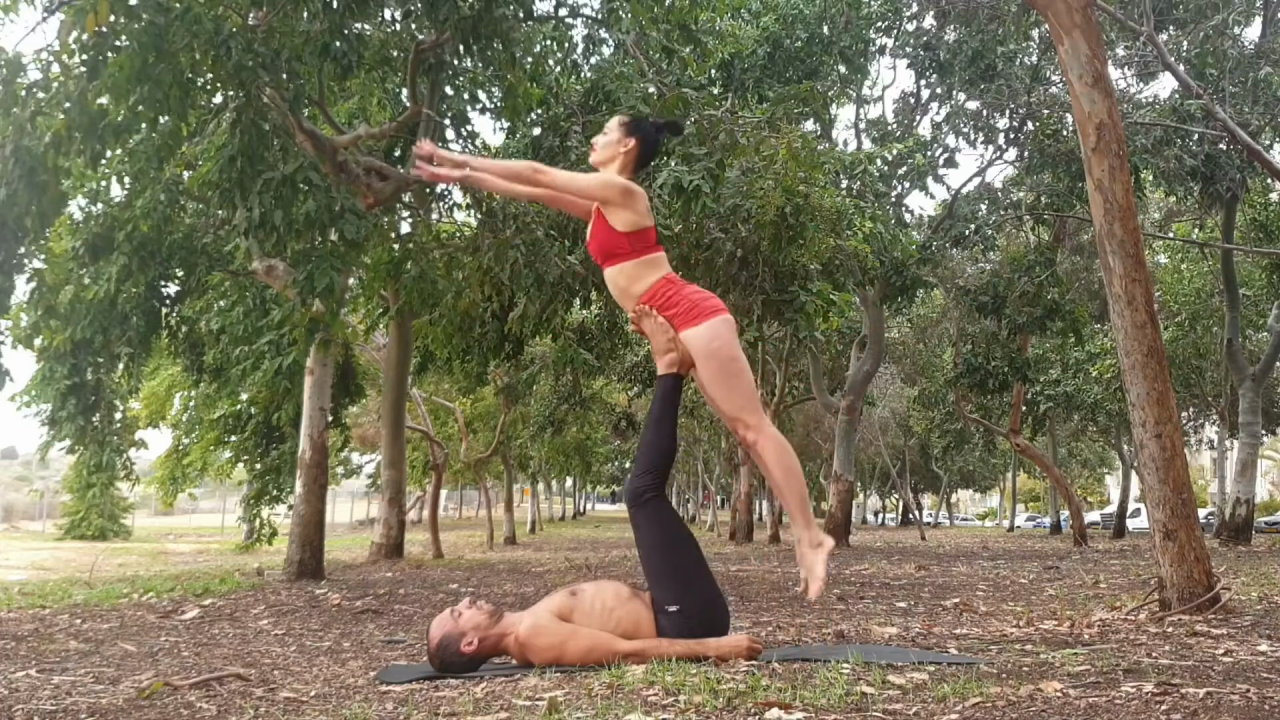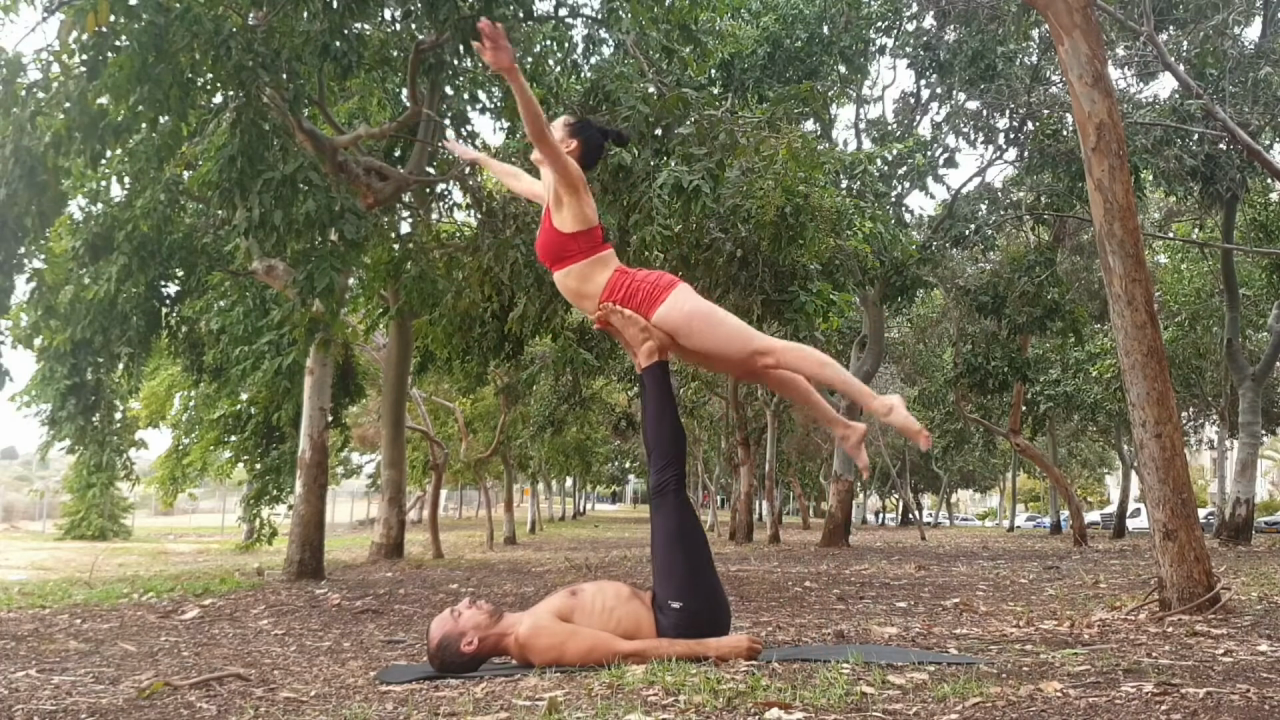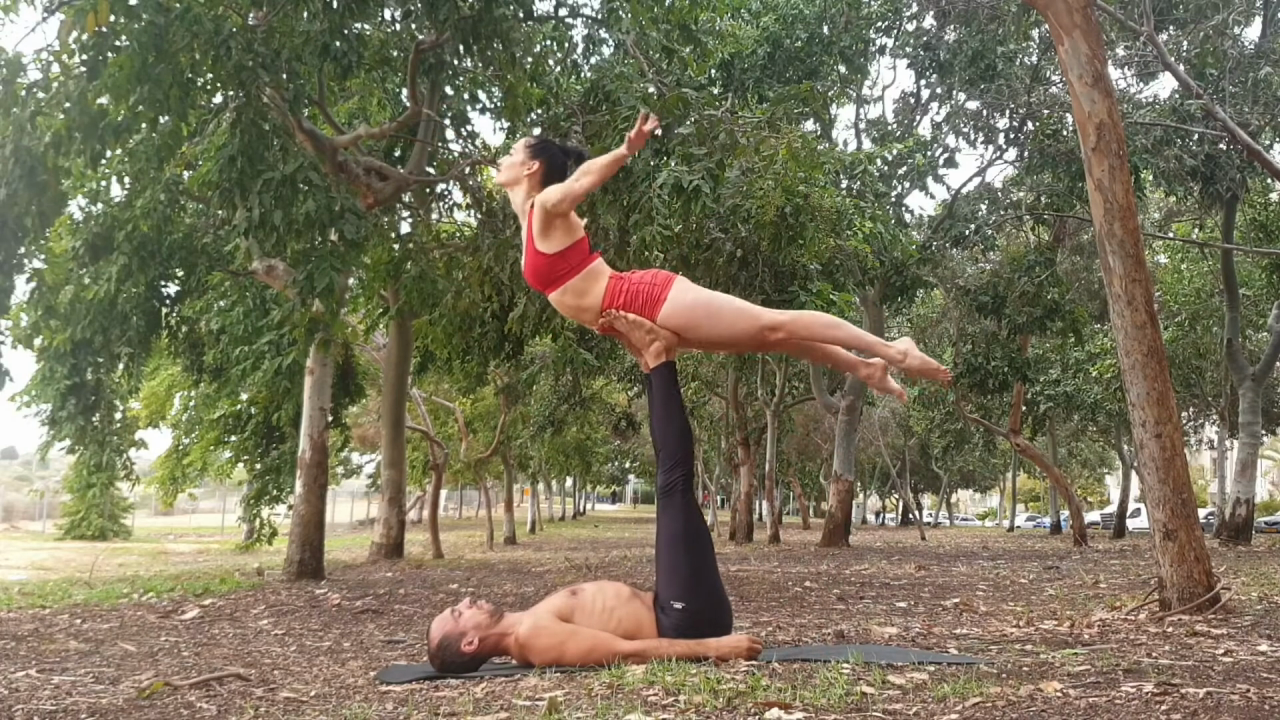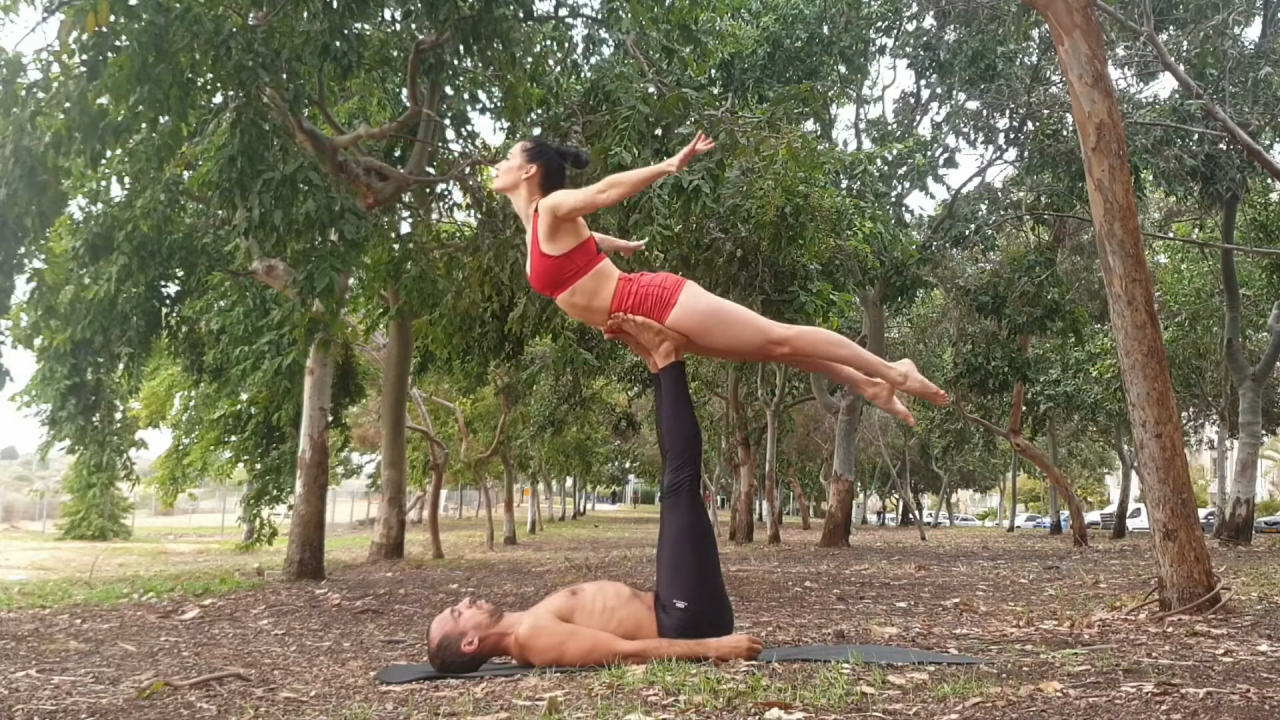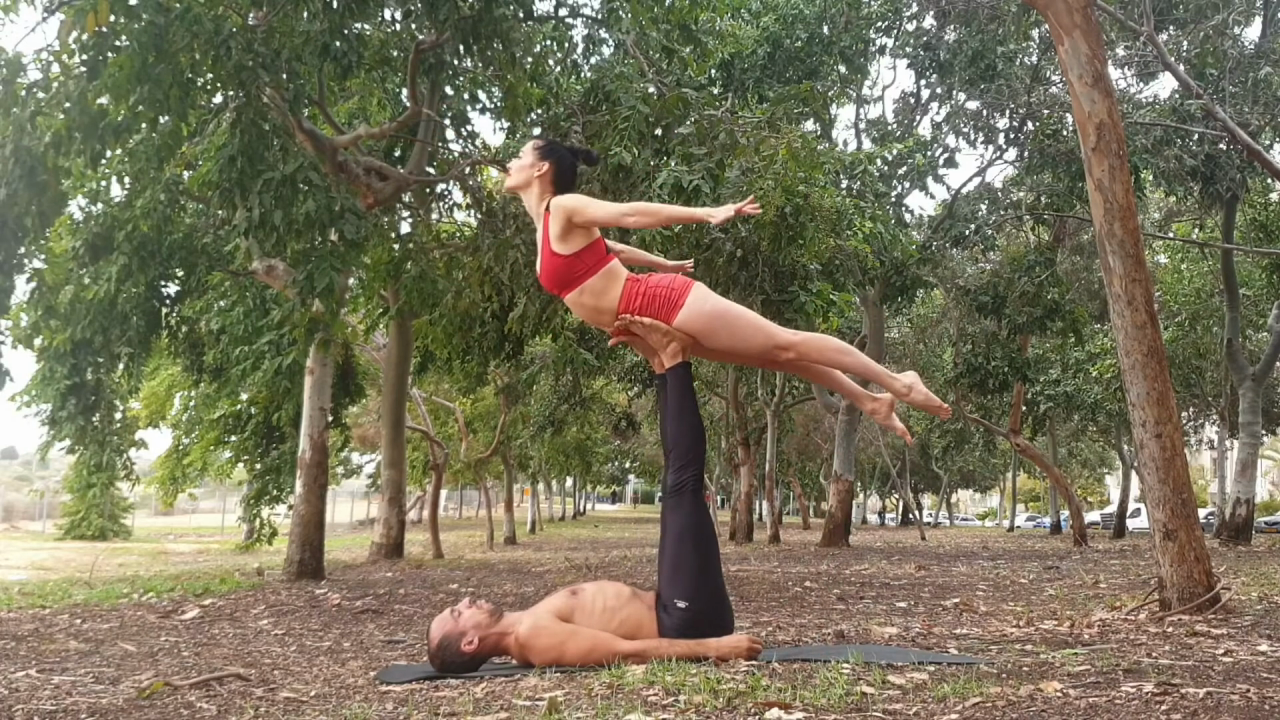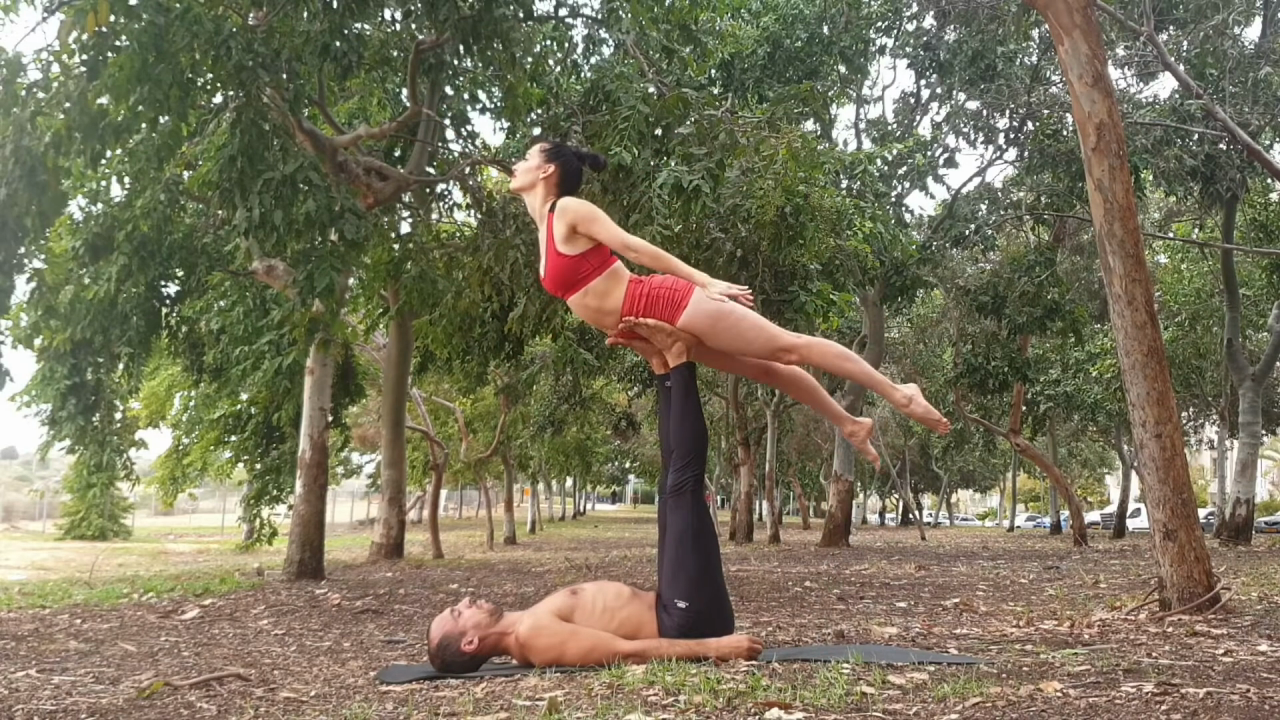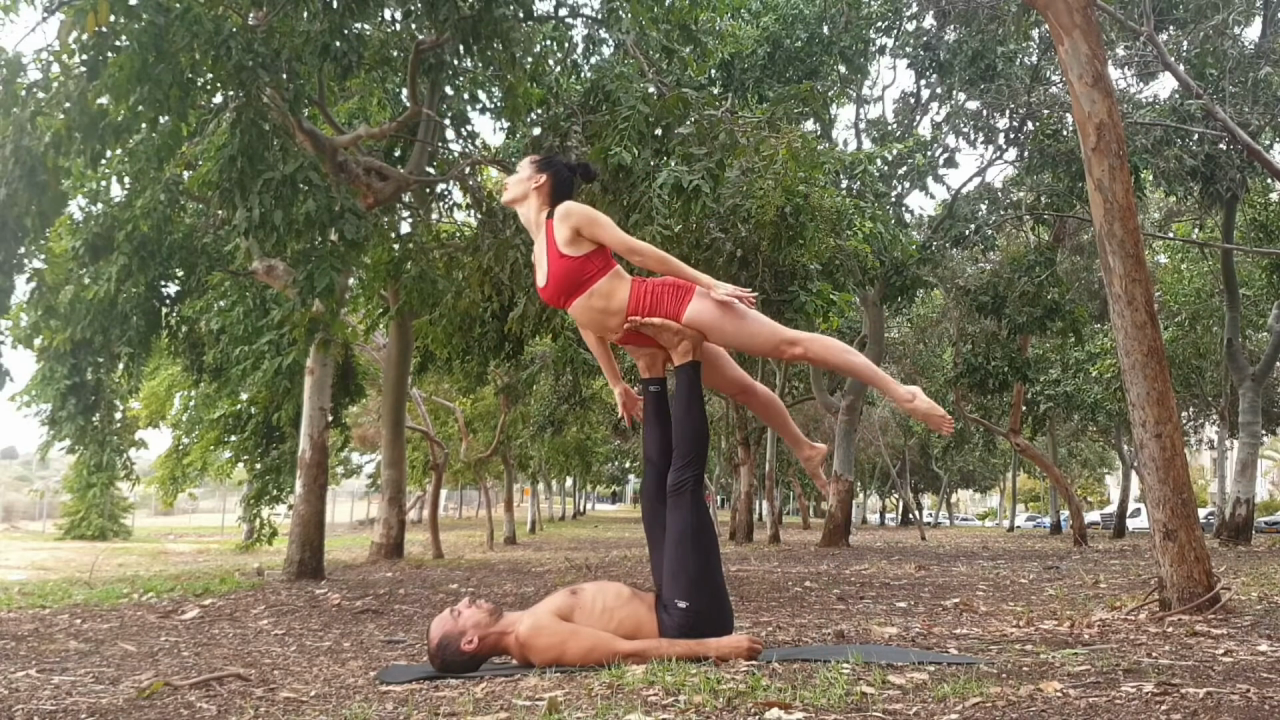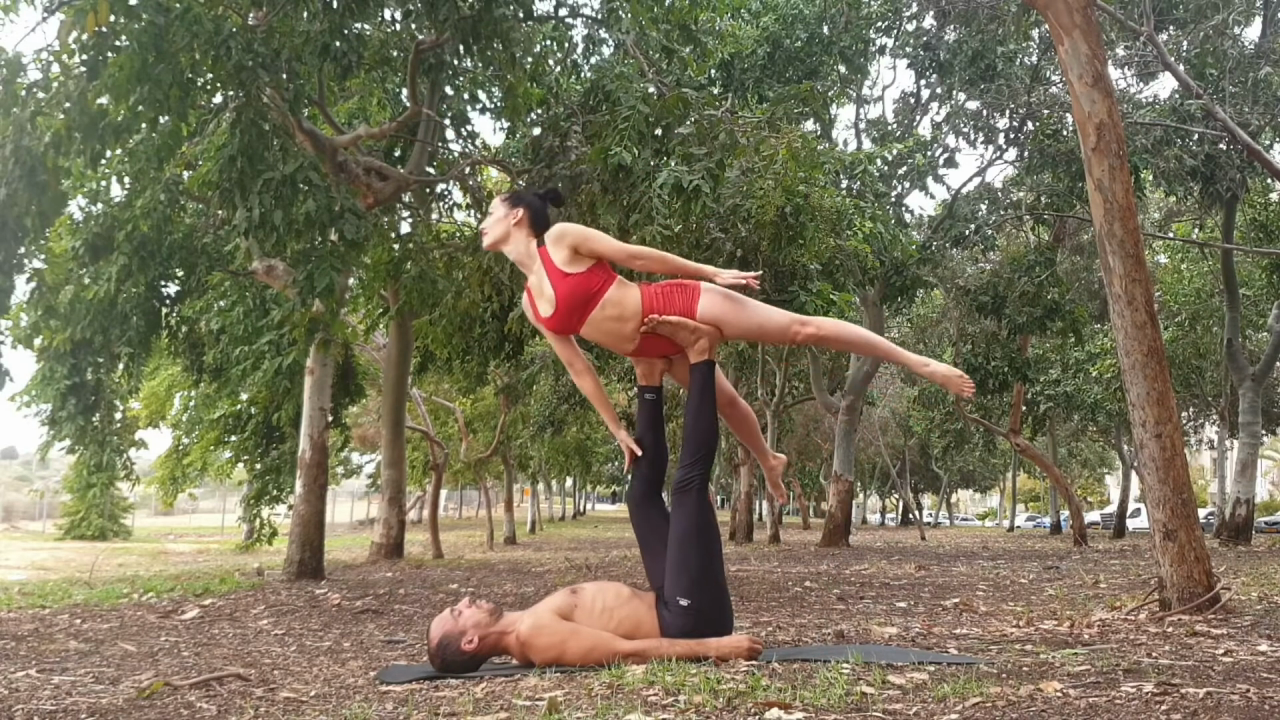
dt=0.3s
person 1, frame 1
left shoulder: (619, 190)
right shoulder: (602, 202)
left elbow: (536, 174)
right elbow: (534, 193)
left wrist: (457, 158)
right wrist: (457, 173)
left hip: (691, 316)
right hip: (679, 323)
left knee: (752, 426)
right knee: (746, 430)
left ankle: (809, 537)
right ankle: (804, 538)
person 1, frame 2
left shoulder: (570, 188)
right shoulder: (552, 196)
left elbow: (542, 133)
right elbow: (517, 176)
left wrist: (510, 73)
right wrist: (475, 158)
left hip: (650, 299)
right hip: (642, 311)
left knee: (765, 354)
right knee: (750, 364)
left ankle: (877, 405)
right ankle: (842, 427)
person 1, frame 3
left shoulder: (547, 205)
right shoulder: (533, 219)
left elbow: (584, 177)
left wrist: (626, 150)
left hip: (650, 300)
right hip: (644, 316)
left knee: (773, 326)
right knee: (763, 335)
left ankle: (888, 350)
right ankle: (863, 368)
person 1, frame 4
left shoulder: (552, 209)
right shoulder: (537, 228)
left elbow: (608, 190)
left wrist: (669, 165)
left hip: (659, 301)
right hip: (649, 321)
left knee: (779, 339)
right knee: (768, 348)
left ankle: (892, 372)
right ankle: (869, 386)
person 1, frame 5
left shoulder: (564, 208)
right shoulder: (547, 228)
left elbow: (630, 214)
left wrist: (706, 214)
right wrist: (663, 264)
left hip: (665, 304)
right hip: (653, 324)
left knee: (782, 345)
right knee: (770, 355)
left ankle: (896, 383)
right ankle: (869, 401)
person 1, frame 6
left shoulder: (569, 210)
right shoulder: (547, 234)
left elbow: (635, 247)
left wrist: (706, 282)
left hip: (669, 304)
right hip: (655, 326)
left knee: (786, 348)
right knee: (763, 366)
left ankle: (898, 394)
right ankle: (847, 423)
person 1, frame 7
left shoulder: (569, 216)
right shoulder: (538, 253)
left elbow: (638, 250)
right elbow: (587, 319)
left wrist: (710, 283)
right wrist: (616, 382)
left hip: (668, 303)
right hip: (651, 336)
left knee: (789, 343)
right knee: (740, 386)
left ankle: (901, 393)
right ankle: (804, 448)
person 1, frame 8
left shoulder: (561, 239)
right shoulder: (531, 305)
left elbow: (638, 256)
right elbow: (579, 368)
left wrist: (713, 274)
right wrist: (617, 430)
left hip: (682, 306)
right hip: (663, 347)
left knee: (801, 329)
right knee: (724, 402)
left ankle: (917, 362)
right ankle: (767, 460)
person 2, frame 1
left shoulder: (528, 625)
right shoulder: (531, 636)
right elbow: (628, 651)
right wrist: (714, 646)
left hip: (679, 618)
right hip: (690, 620)
left knee: (644, 492)
right knee: (644, 491)
left ankle: (669, 369)
right ankle: (669, 368)
person 2, frame 2
left shoulder: (530, 626)
right shoulder: (530, 637)
right elbow: (627, 652)
right wrist: (712, 647)
left hip: (675, 619)
right hip: (687, 622)
right knee: (666, 486)
left ankle: (646, 359)
right ankle: (649, 359)
person 2, frame 3
left shoulder: (530, 624)
right shoulder: (530, 636)
right elbow: (627, 652)
right wrist: (712, 646)
left hip: (676, 615)
right hip: (688, 622)
right knee: (674, 485)
left ankle: (653, 362)
right ankle: (657, 358)
person 2, frame 4
left shoulder: (530, 625)
right shoulder: (531, 636)
right elbow: (628, 652)
right wrist: (712, 647)
left hip: (676, 617)
right hip: (689, 622)
right knee: (680, 486)
left ankle: (661, 363)
right ankle: (665, 358)
person 2, frame 5
left shoulder: (531, 623)
right shoulder: (531, 635)
right elbow: (628, 652)
right wrist: (712, 647)
left hip: (674, 614)
right hip: (689, 623)
right knee: (683, 486)
left ankle: (666, 364)
right ankle: (672, 359)
person 2, frame 6
left shoulder: (530, 625)
right shoulder: (531, 635)
right elbow: (627, 653)
right wrist: (712, 647)
left hip: (676, 617)
right hip: (690, 624)
right knee: (683, 487)
left ankle: (666, 363)
right ankle: (676, 358)
person 2, frame 7
left shoulder: (530, 625)
right shoulder: (531, 635)
right elbow: (628, 652)
right wrist: (712, 646)
left hip: (674, 615)
right hip: (689, 624)
right knee: (683, 486)
left ankle: (653, 369)
right ankle: (684, 357)
person 2, frame 8
left shoulder: (529, 625)
right shoulder: (531, 634)
right elbow: (628, 652)
right wrist: (712, 646)
left hip: (675, 611)
right hip: (690, 624)
left knee: (643, 493)
right knee: (688, 485)
left ankle: (649, 378)
right ankle: (699, 356)
